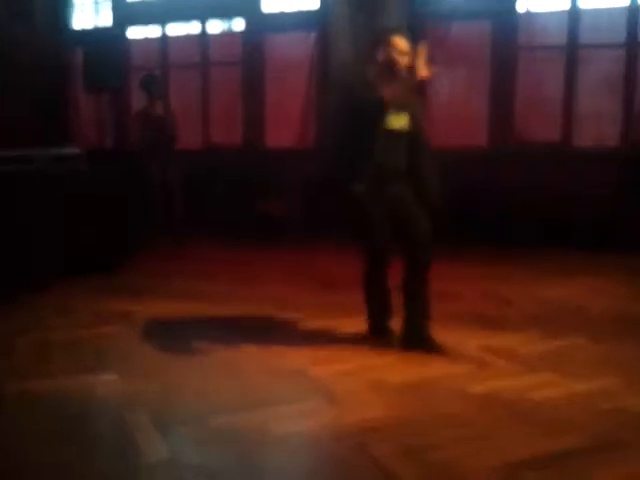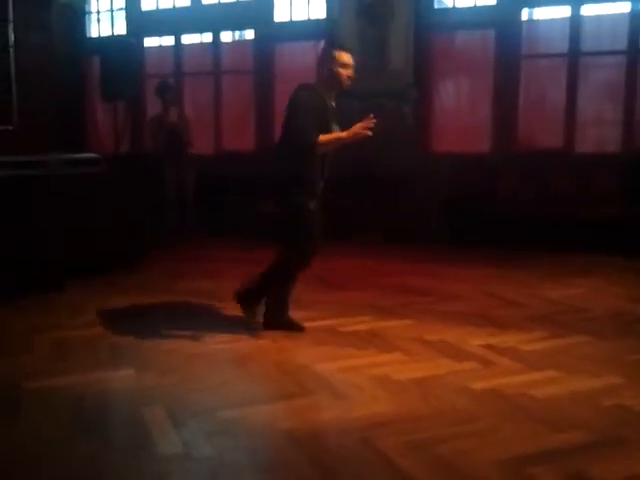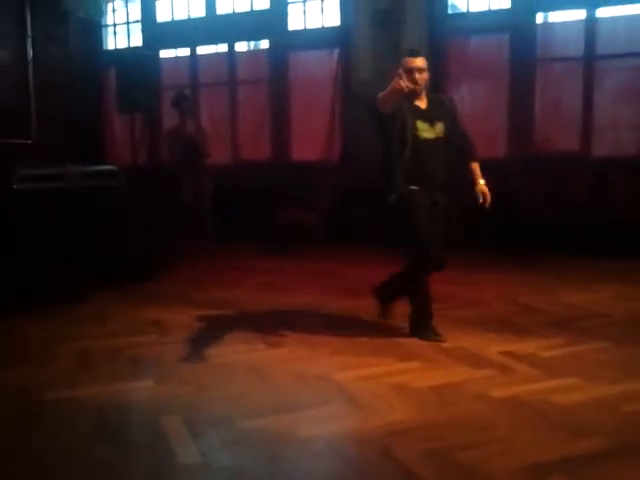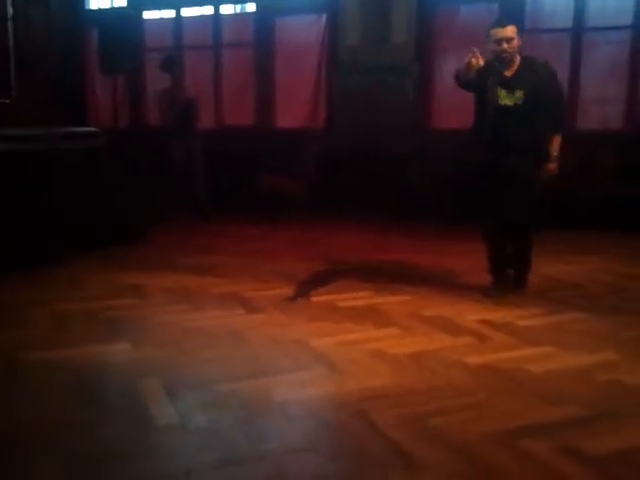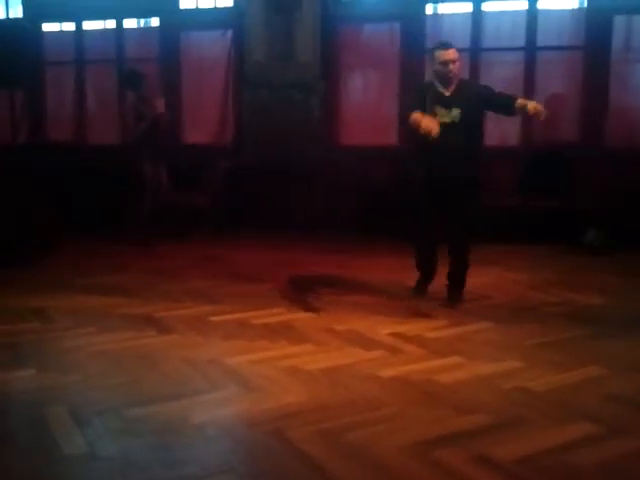
dt=1s
person 1, frame 1
left shoulder: (410, 98)
right shoulder: (364, 91)
left elbow: (418, 152)
right elbow: (378, 106)
left wrist: (427, 194)
right wrist: (412, 82)
left hip: (402, 188)
right hip: (370, 188)
left knee: (420, 252)
right knee: (378, 256)
left ankle: (416, 331)
right ankle: (379, 323)
person 1, frame 2
left shoulder: (327, 102)
right shoulder: (306, 98)
right elbow: (305, 144)
right wrist: (347, 135)
left hip: (309, 189)
right hip: (297, 189)
left knee: (298, 251)
right knee: (301, 251)
left ankle: (276, 311)
right ankle: (252, 296)
person 1, frame 3
left shoulder: (445, 106)
right shoulder: (397, 106)
left elbow: (464, 146)
right elbow: (381, 106)
left wrist: (479, 179)
right wrist: (394, 90)
left hip: (439, 192)
right hip: (412, 191)
left knee: (435, 257)
right knee: (427, 255)
left ankle: (387, 291)
right ankle: (422, 321)
person 1, frame 4
left shoulder: (541, 72)
right shoulder: (485, 72)
left elbow: (556, 116)
right elbow: (463, 79)
left wrist: (552, 155)
right wrist: (467, 68)
left hip: (528, 160)
right hip: (494, 160)
left knee: (521, 219)
right knee: (494, 220)
left ankle: (519, 275)
right ankle: (500, 276)
person 1, frame 5
left shoulder: (477, 91)
right shoulder: (421, 94)
left elbow: (504, 101)
right elbow: (411, 114)
left wrist: (527, 104)
right wrist: (423, 119)
left hip: (464, 175)
right hip: (433, 176)
left knee: (460, 233)
right knee: (426, 229)
left ankle: (457, 287)
right ankle: (425, 276)
person 2, frame 1
left shoulder: (166, 112)
right shoulder: (141, 115)
left elbow: (172, 137)
right elbow: (140, 142)
left wrist: (162, 118)
right wrist: (154, 119)
left hip: (168, 160)
right hip: (151, 161)
left knee: (173, 197)
right knee: (158, 198)
left ankle: (174, 229)
right ankle: (160, 230)
person 2, frame 2
left shoulder: (181, 118)
right shoulder: (156, 121)
left elbow: (187, 143)
right elbow: (156, 147)
left wrist: (178, 125)
right wrist: (167, 126)
left hip: (182, 163)
right hip: (166, 165)
left knee: (187, 201)
right knee: (172, 201)
right ankle: (173, 233)
person 2, frame 3
left shoulder: (199, 129)
right shoulder: (172, 133)
left elbow: (206, 154)
right elbow: (172, 159)
left wrist: (196, 137)
right wrist: (184, 138)
left hip: (201, 173)
right hip: (184, 175)
left knee: (205, 210)
right knee: (190, 211)
person 2, frame 4
left shoulder: (186, 92)
right shoulder: (164, 94)
left elbow: (194, 116)
right elbow: (166, 120)
left wrist: (190, 101)
right wrist: (180, 102)
left hip: (190, 137)
right hip: (175, 139)
left knee: (198, 173)
right knee: (181, 175)
left ankle: (201, 208)
person 2, frame 5
left shoulder: (153, 106)
right shoulder: (132, 109)
left elbow: (160, 132)
right elbow: (132, 135)
left wrist: (160, 116)
right wrist: (149, 119)
left hip: (154, 153)
right hip: (141, 155)
left knee: (161, 188)
right knee: (150, 191)
right ankle: (142, 231)
